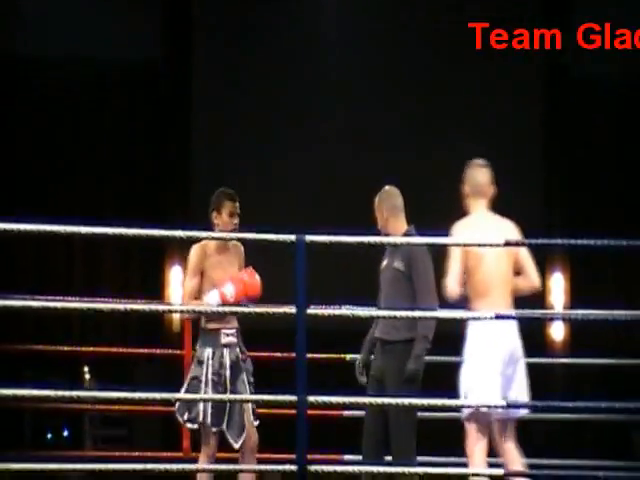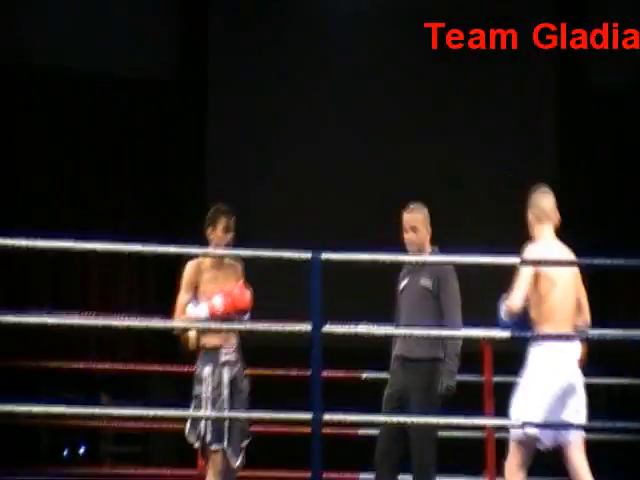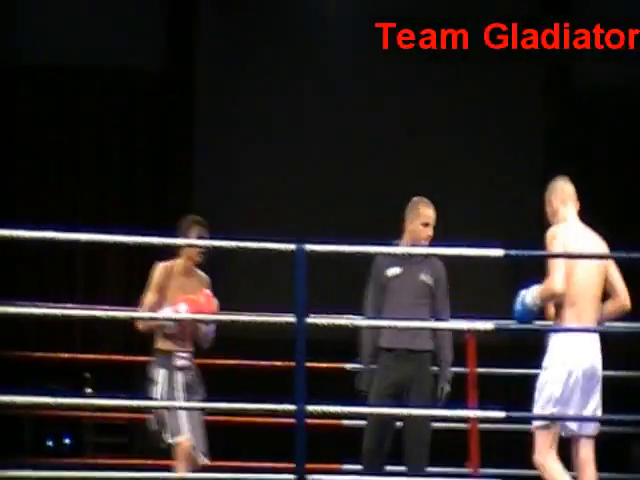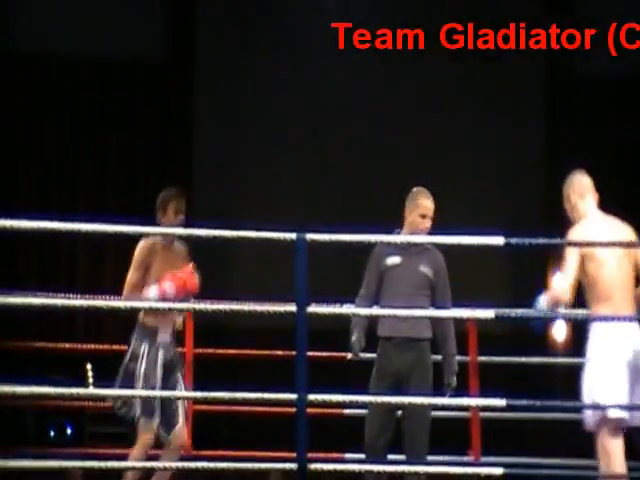
dt=0.3s
person 1, frame 1
left shoulder: (462, 228)
right shoulder: (509, 228)
left elbow: (452, 290)
right elbow: (533, 281)
left wrist: (462, 286)
left hip: (482, 330)
right hip: (509, 330)
left knee: (476, 433)
right knee: (506, 435)
person 1, frame 2
left shoulder: (534, 250)
right shoulder: (568, 255)
left elbow: (516, 303)
right elbow: (584, 318)
left wrist: (509, 308)
left hip: (545, 355)
right hip: (569, 355)
person 1, frame 3
left shoulder: (557, 233)
right shoulder: (598, 241)
left elbow: (557, 285)
right elbow: (623, 301)
left wrist: (535, 298)
left hip: (565, 345)
right hip: (592, 345)
left knee: (543, 454)
right knee: (584, 454)
person 1, frame 4
left shoulder: (579, 232)
left elbow: (564, 293)
left wrist: (547, 300)
left hip: (606, 334)
left knee: (607, 439)
right knee: (614, 436)
person 2, frame 1
left shoulder: (416, 250)
right shoulder: (389, 251)
left elbow: (428, 306)
left wrist: (418, 353)
right wrist: (366, 349)
left hip: (404, 351)
right hip: (382, 350)
left knee: (401, 428)
right knee: (372, 429)
person 2, frame 2
left shoulder: (442, 271)
right shoulder: (404, 274)
left elbow: (454, 324)
left wrist: (450, 369)
left hip: (427, 370)
right hip: (400, 370)
left knee: (423, 451)
right knee: (385, 448)
person 2, frame 3
left shoulder: (435, 268)
right shoulder: (383, 262)
left elbow: (443, 322)
right elbow: (370, 316)
left wrist: (446, 372)
right wrist: (366, 365)
left hip: (421, 363)
right hip: (388, 361)
left knee: (417, 446)
right knee: (374, 441)
person 2, frame 4
left shoulder: (434, 259)
right shoulder: (382, 252)
left elbow: (443, 315)
right elbow: (365, 299)
left wrist: (450, 366)
right wrist: (357, 330)
left hip: (418, 353)
right hip: (387, 351)
left knee: (417, 437)
right knee: (375, 435)
person 3, frame 1
left shoulder: (238, 251)
right shoulder: (200, 251)
right elbow: (186, 307)
left wrist: (246, 294)
right wrist: (220, 296)
left hip: (235, 344)
right hip: (211, 345)
left knee: (250, 437)
right knee: (209, 442)
person 3, frame 2
left shoulder: (237, 269)
right shoulder: (196, 268)
right elbow: (178, 321)
left wrist: (241, 311)
right wrist: (208, 309)
left hip: (234, 361)
right hip: (211, 363)
left knee: (234, 458)
person 3, frame 3
left shoulder: (203, 281)
right shoulder: (164, 271)
right elbow: (142, 322)
left wrist: (207, 325)
right wrist: (174, 316)
left hip: (189, 367)
right hip: (166, 366)
left knee: (195, 453)
right knee: (184, 448)
person 3, frame 4
left shoulder: (182, 251)
right shoulder: (147, 248)
right elbow: (128, 297)
left wrist: (186, 297)
right wrist: (160, 291)
left hip: (169, 342)
right hip: (148, 341)
left knee: (179, 438)
right knee: (147, 436)
